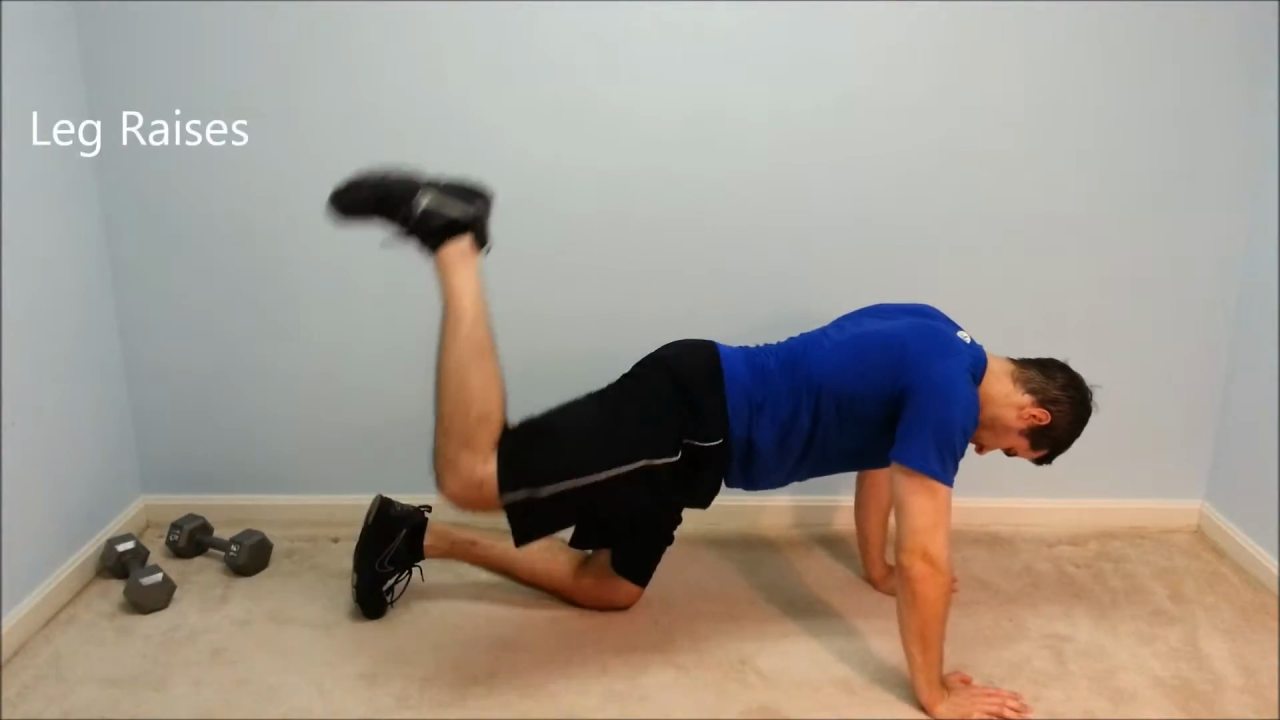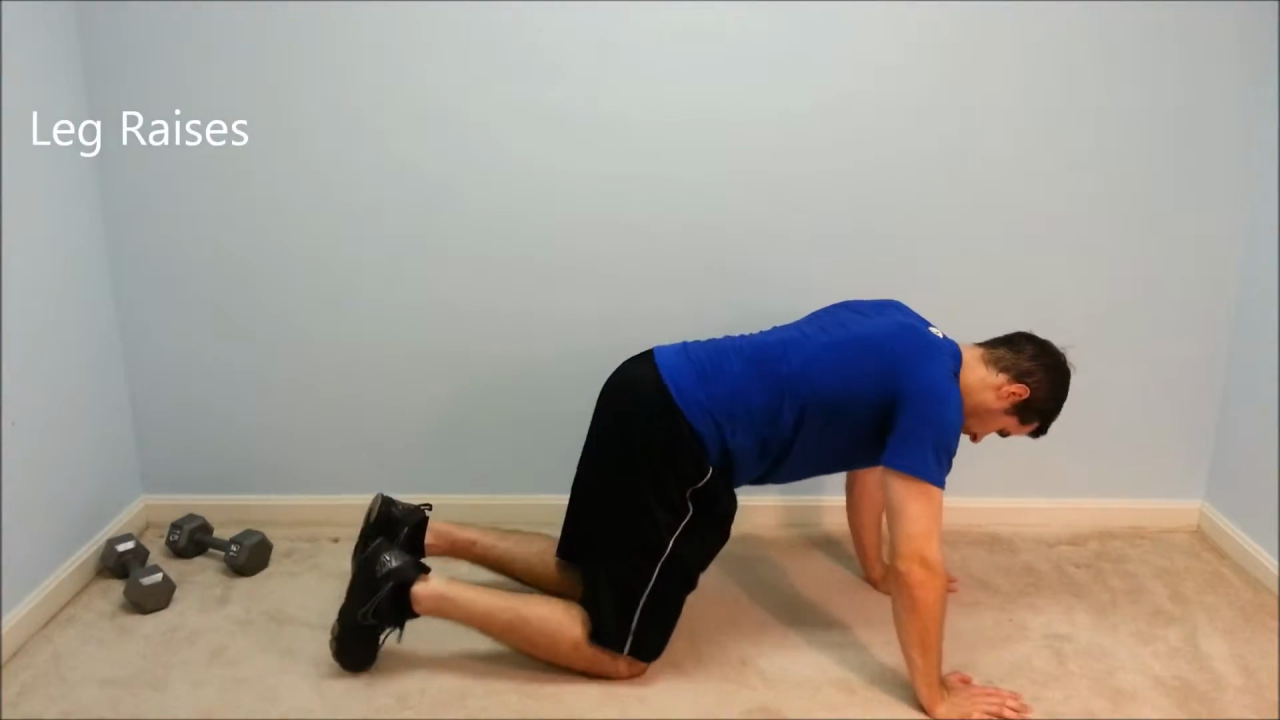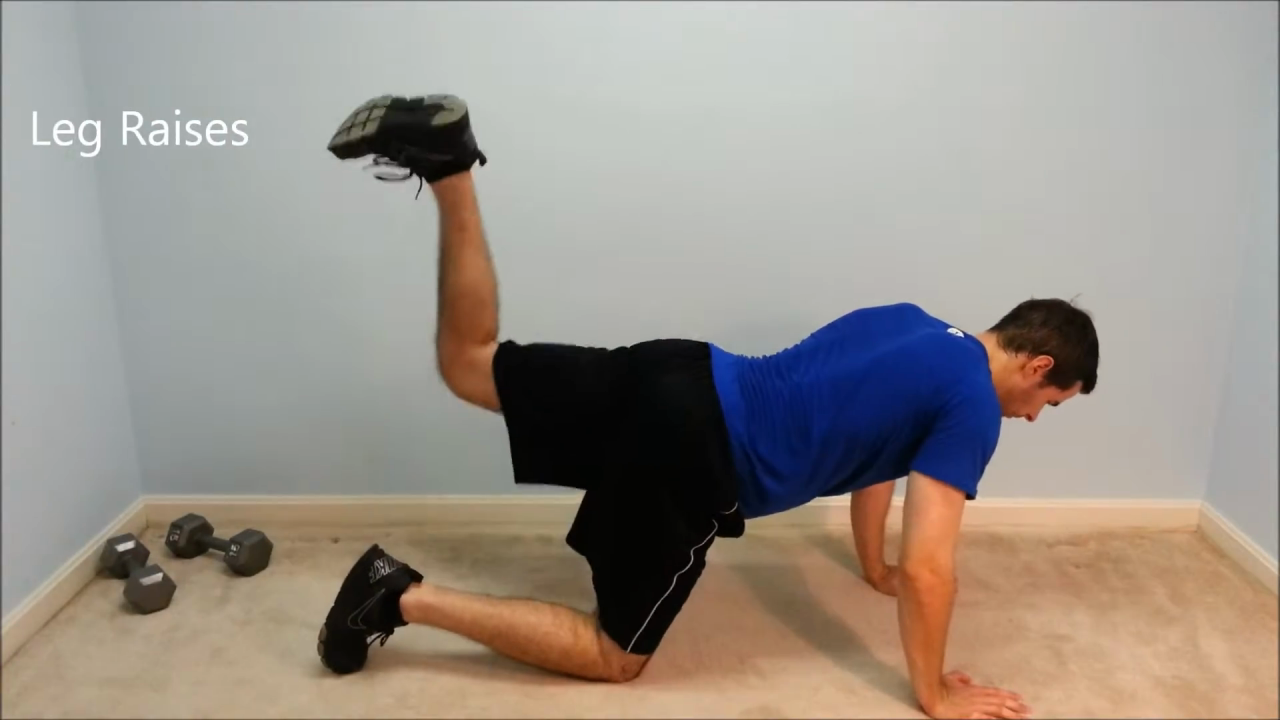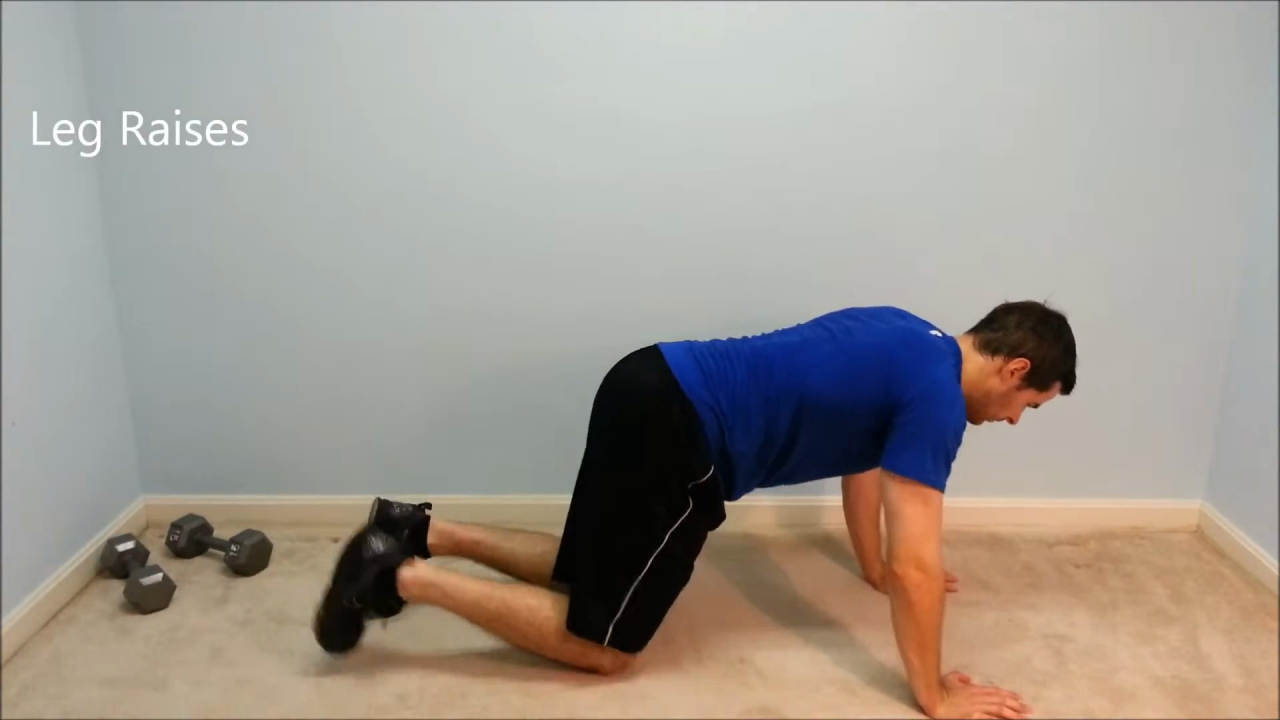
dt=1s
person 1, frame 1
left shoulder: (934, 347)
right shoulder: (950, 395)
left elbow: (876, 457)
right elbow: (925, 562)
left wrist: (877, 566)
left hip: (695, 409)
right hip: (690, 415)
left knee: (607, 586)
right knee: (470, 473)
left ankle: (420, 535)
right ankle: (455, 239)
person 1, frame 2
left shoulder: (909, 336)
right shoulder: (934, 391)
left elbow: (866, 451)
right elbow: (918, 564)
left wrist: (874, 567)
left hip: (650, 393)
right hip: (669, 440)
left knee: (586, 574)
right knee: (617, 651)
left ankle: (422, 533)
right ankle: (417, 587)
person 1, frame 3
left shoulder: (916, 329)
right shoulder: (971, 405)
right elbow: (928, 570)
left wrist: (873, 568)
left hip: (676, 375)
right hip: (687, 453)
left knee: (468, 364)
right knee: (614, 655)
left ankle: (449, 165)
right ankle: (410, 598)
person 1, frame 4
left shoulder: (909, 340)
right shoulder: (937, 395)
left elbow: (862, 451)
right elbow: (916, 565)
left wrist: (873, 566)
left hip: (656, 390)
right hip: (670, 427)
left knee: (596, 570)
right knee: (602, 642)
left ankle: (428, 533)
right ankle: (402, 574)
